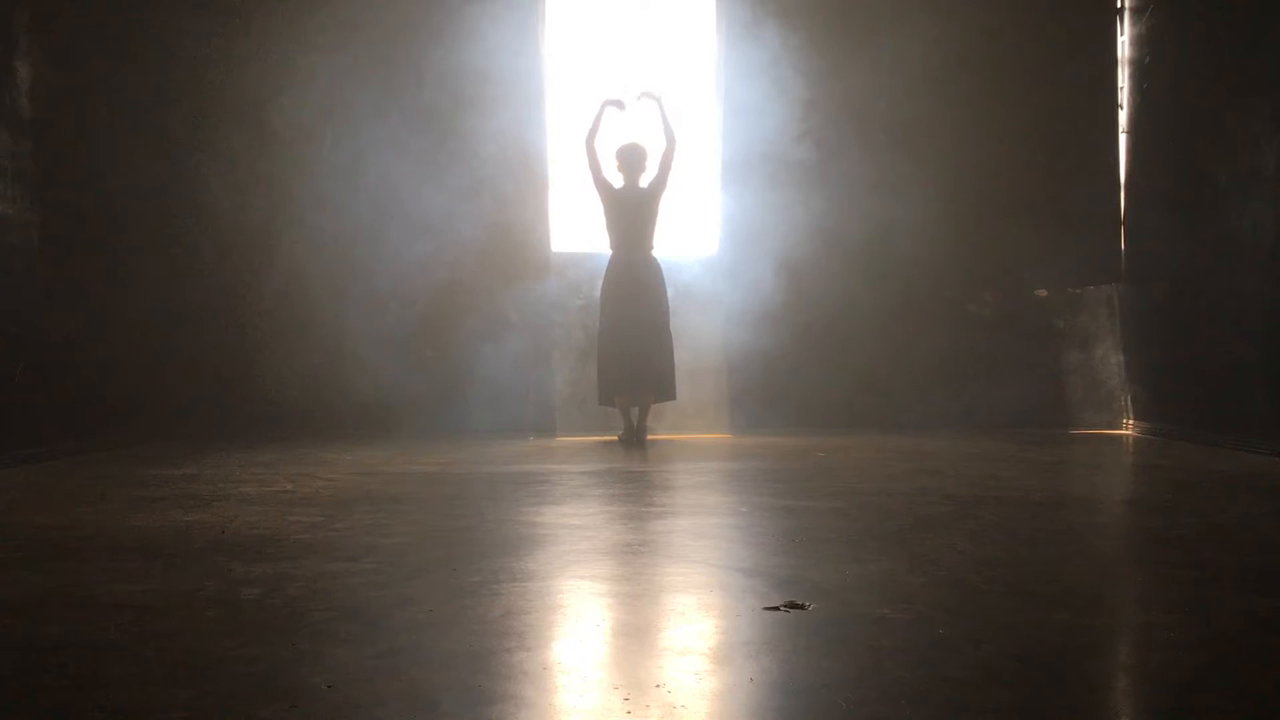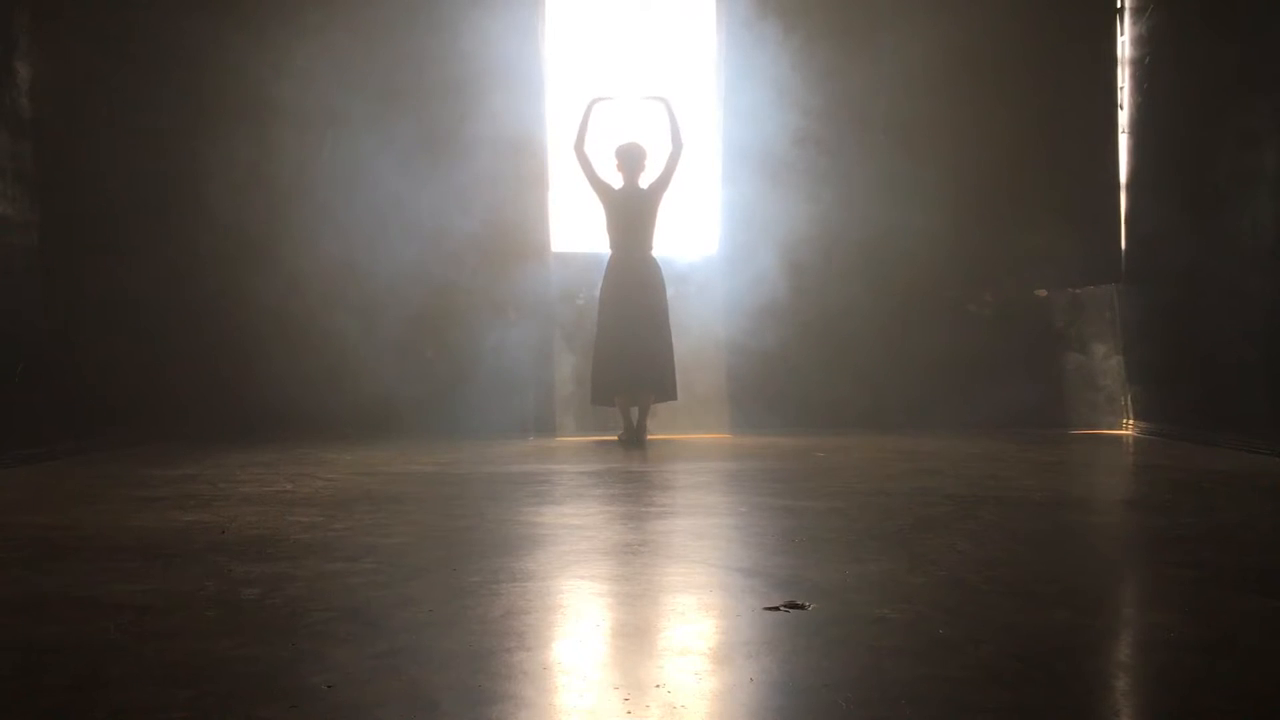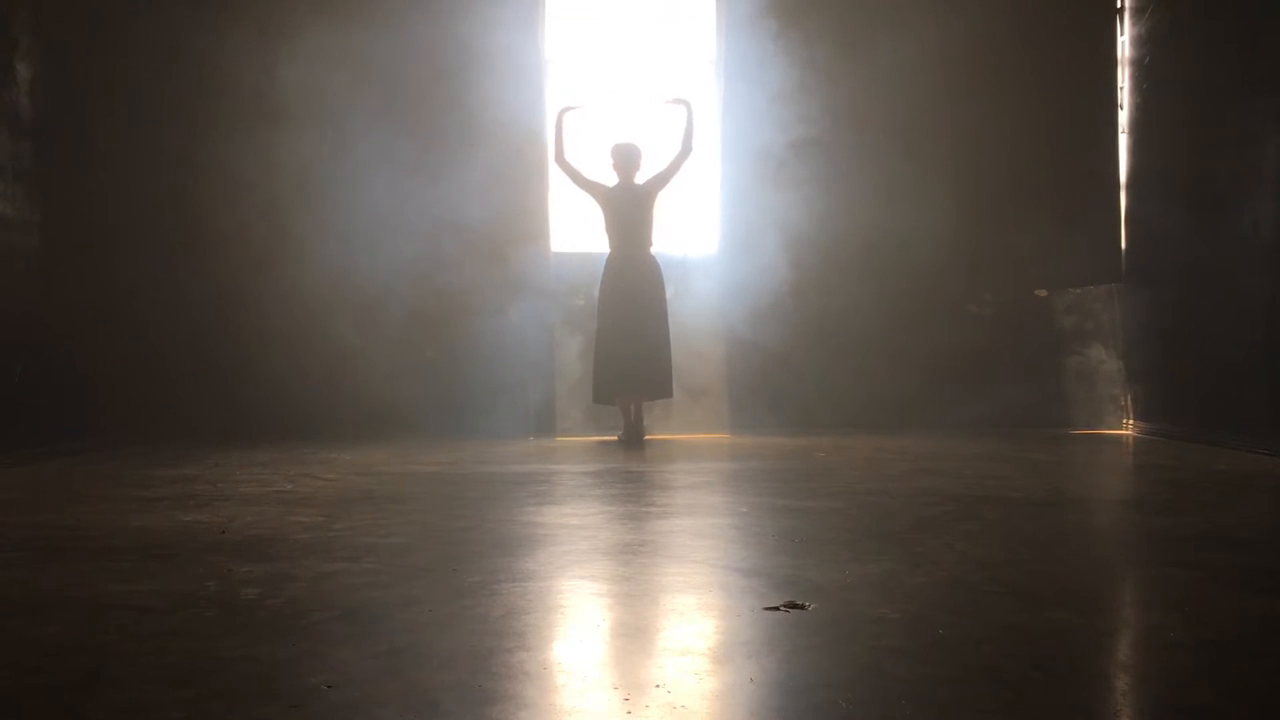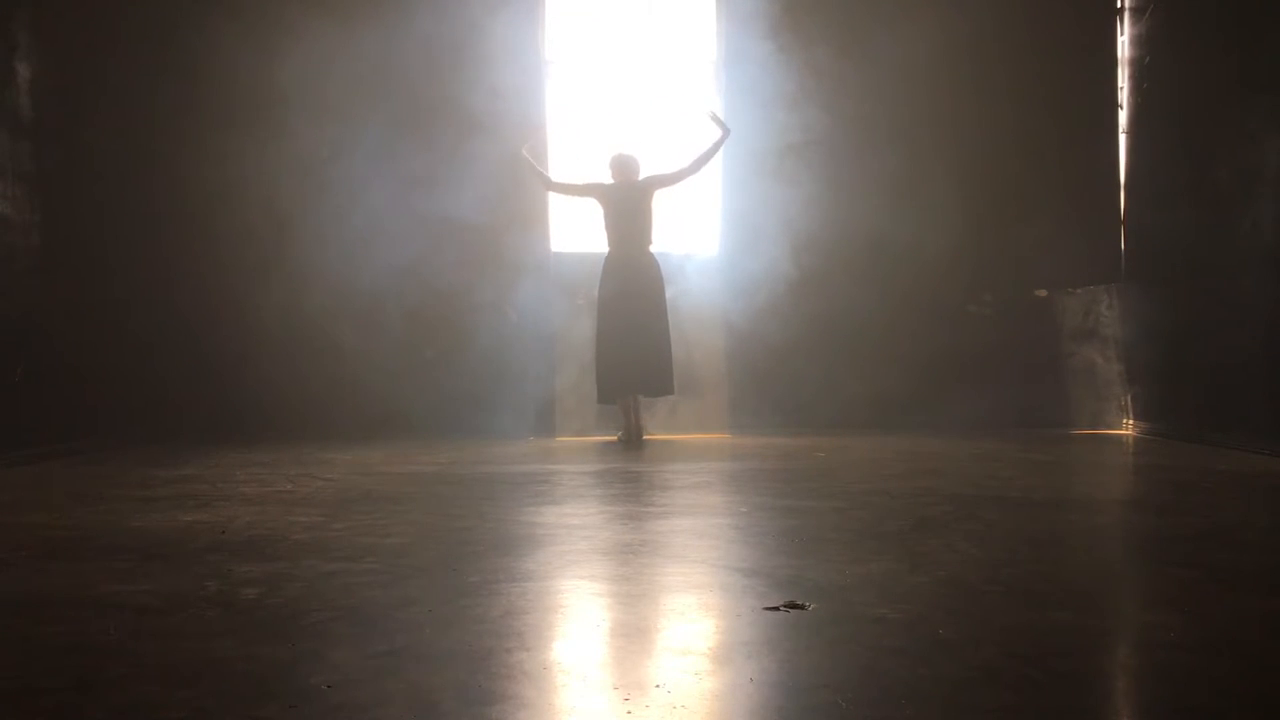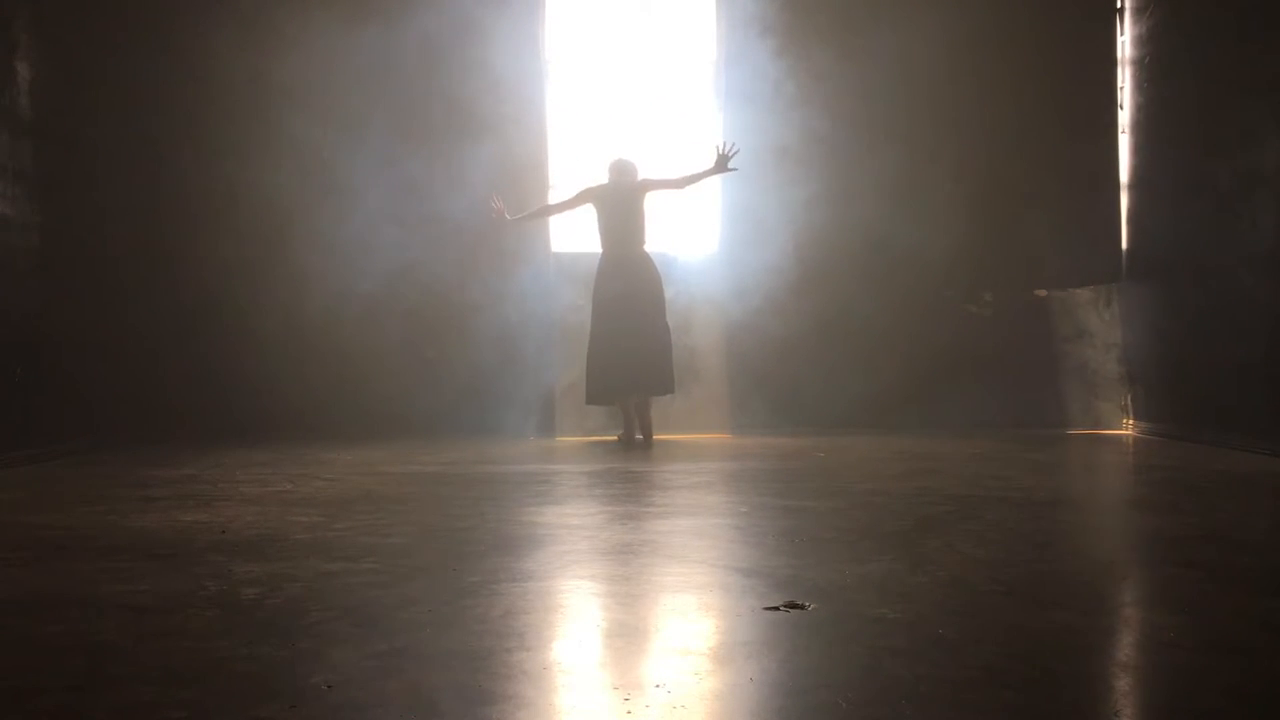
dt=1s
person 1, frame 1
left shoulder: (608, 195)
right shoulder: (653, 194)
left elbow: (589, 145)
right elbow: (672, 144)
left wrist: (604, 108)
right wrist: (659, 104)
left hip: (618, 275)
right hip: (647, 274)
left knee: (617, 351)
right knee: (649, 350)
left ankle: (628, 427)
right ankle: (641, 426)
person 1, frame 2
left shoulder: (608, 196)
right shoulder: (653, 194)
left elbow: (579, 149)
right elbow: (678, 147)
left wrist: (591, 107)
right wrist: (666, 106)
left hip: (618, 275)
right hip: (647, 274)
left knee: (617, 350)
right knee: (649, 349)
left ankle: (628, 426)
right ankle: (641, 425)
person 1, frame 3
left shoulder: (603, 194)
right shoulder: (649, 191)
left elbow: (561, 160)
right elbow: (686, 151)
left wrist: (560, 119)
right wrist: (687, 111)
left hip: (617, 273)
right hip: (646, 272)
left knee: (616, 347)
right knee: (647, 345)
left ankle: (628, 424)
right ankle: (638, 421)
person 1, frame 4
left shoulder: (602, 191)
right shoulder: (647, 186)
left elbow: (551, 185)
right elbow: (691, 168)
left wrist: (527, 156)
right wrist: (722, 136)
left hip: (616, 272)
right hip: (645, 271)
left knee: (617, 346)
right knee: (646, 343)
left ankle: (629, 425)
right ankle: (636, 422)
person 1, frame 5
left shoulder: (596, 192)
right shoulder: (639, 186)
left elbow: (551, 209)
right elbow: (680, 182)
left wrist: (512, 219)
right wrist: (713, 170)
left hip: (611, 271)
right hip: (640, 269)
left knee: (614, 345)
right knee: (648, 340)
left ankle: (629, 424)
right ankle: (643, 417)
